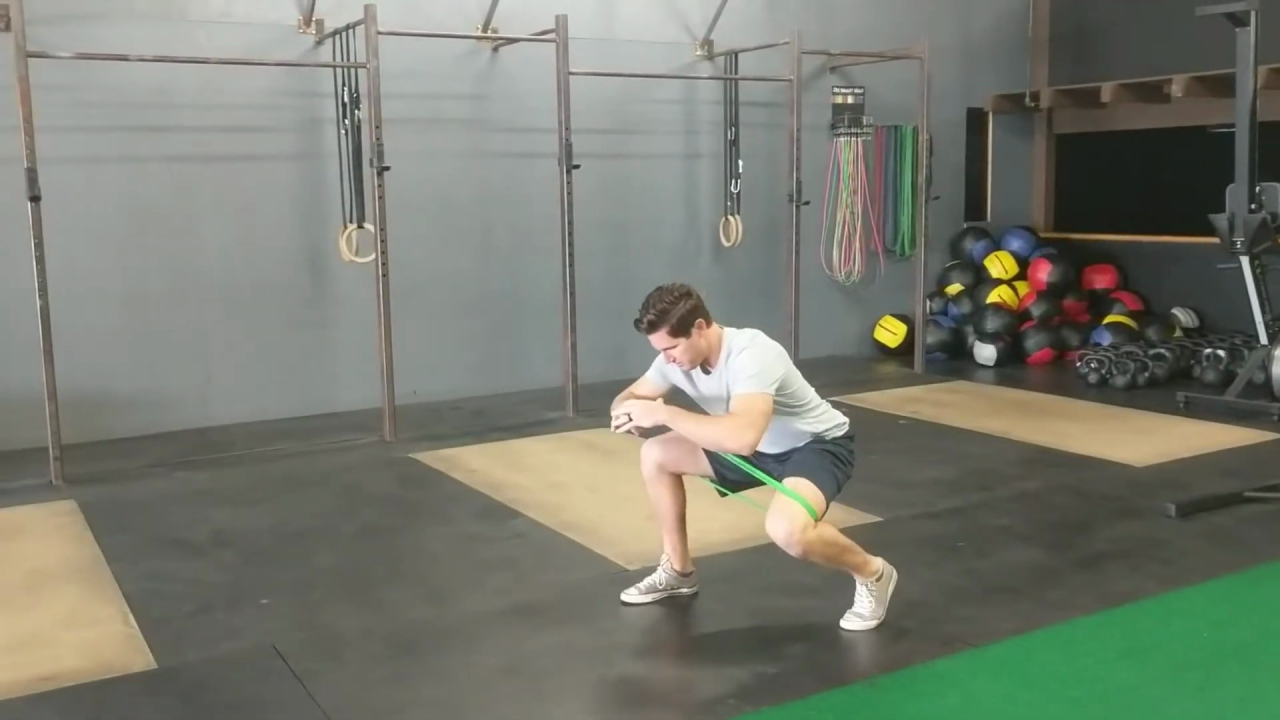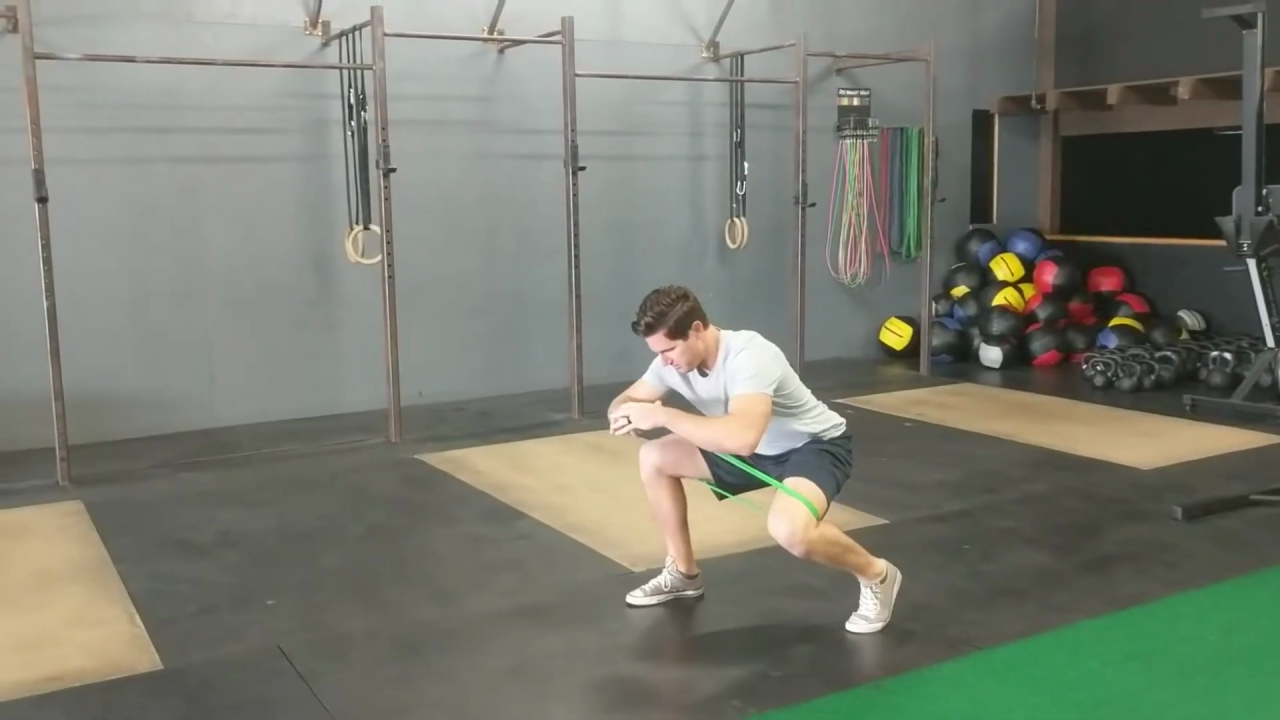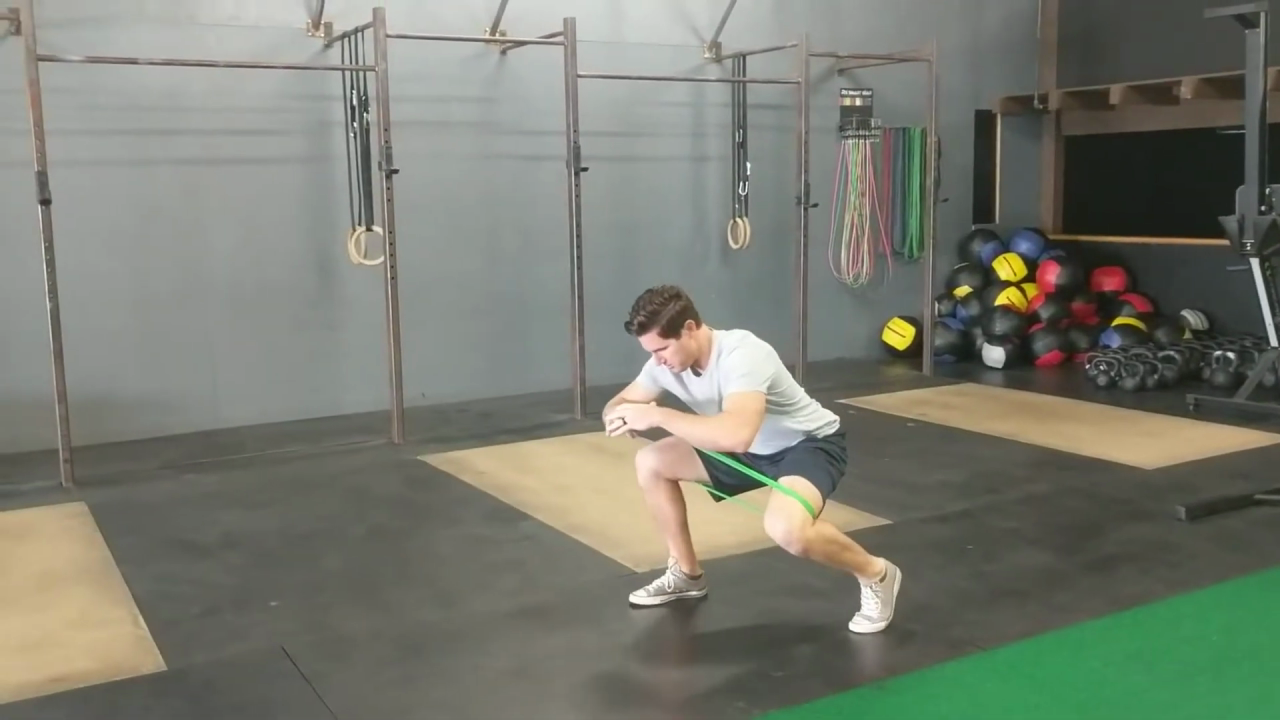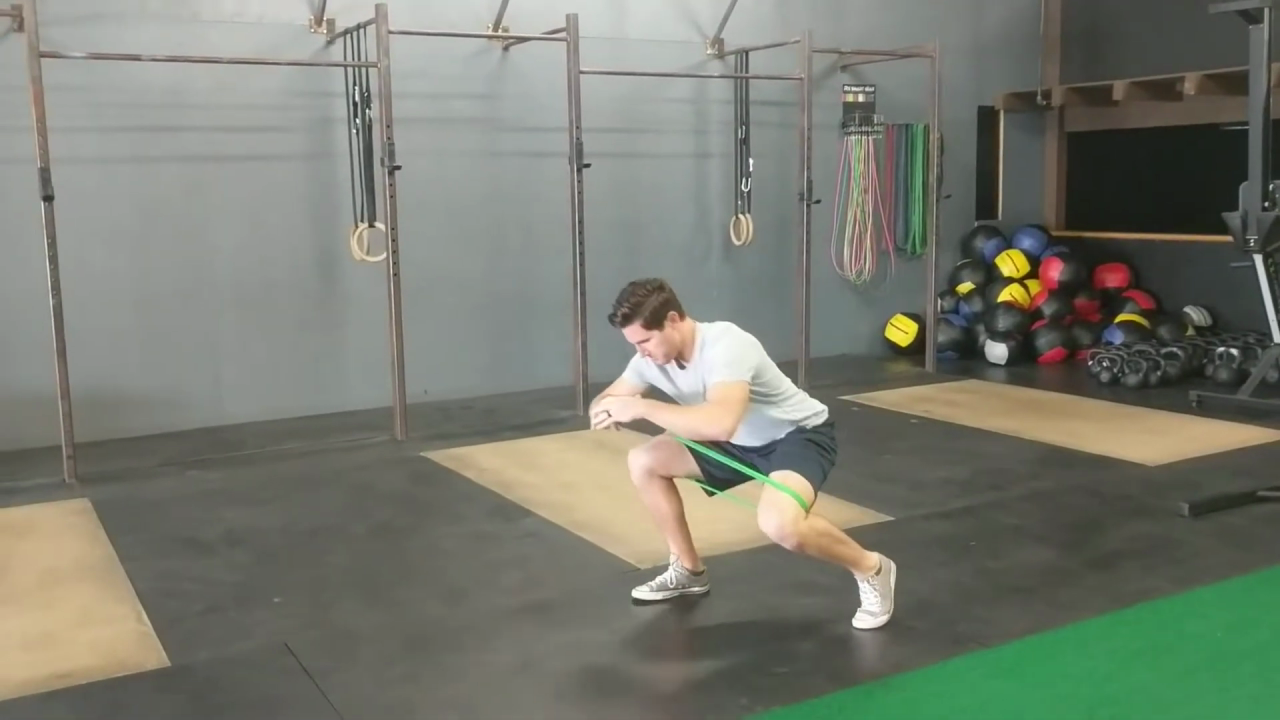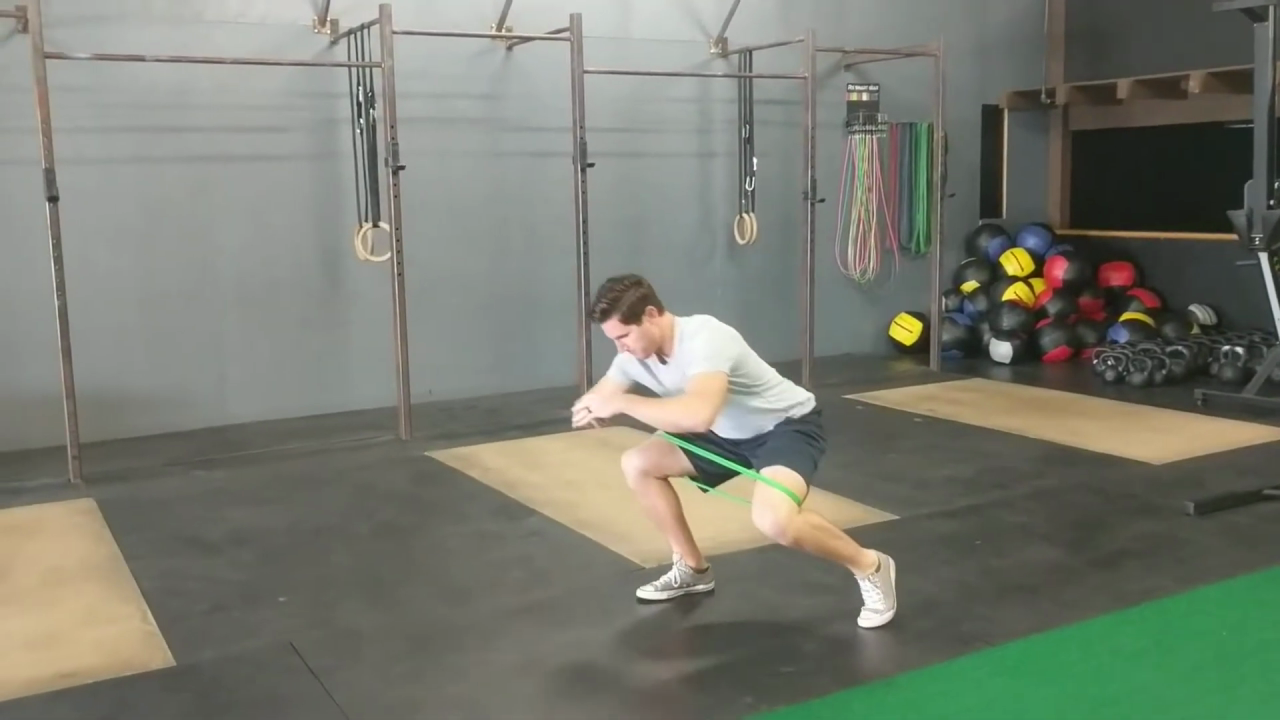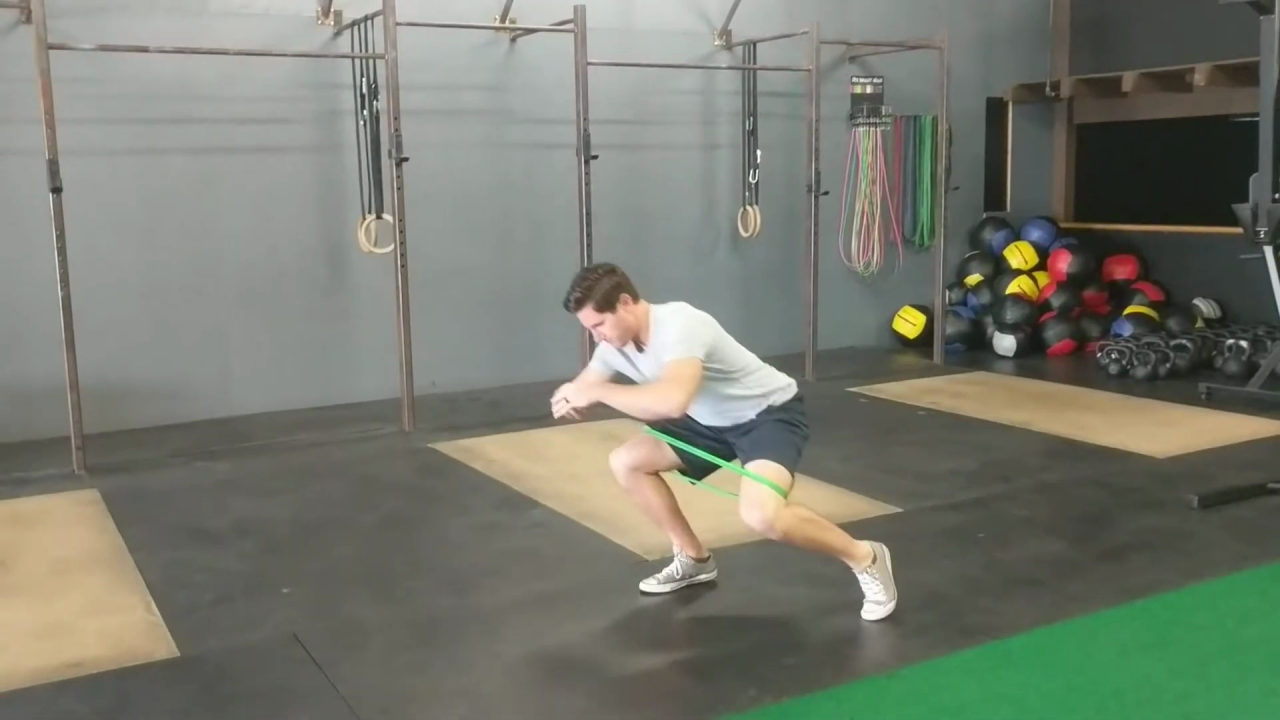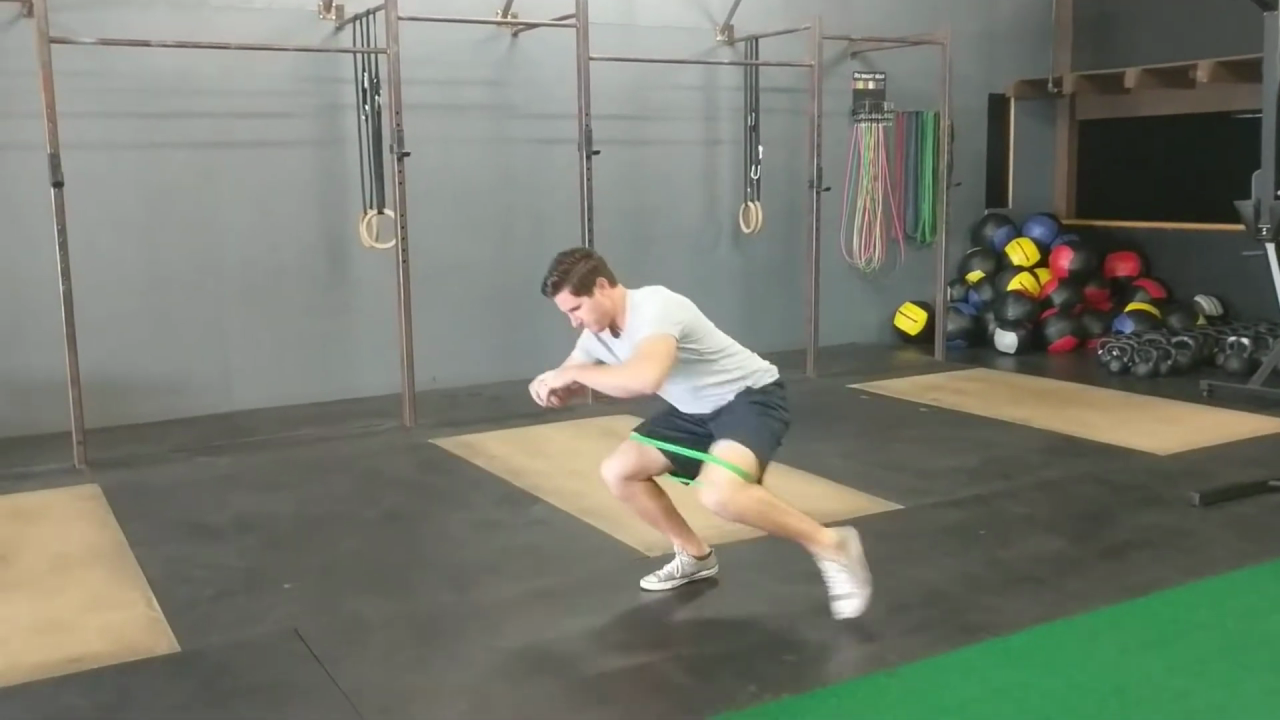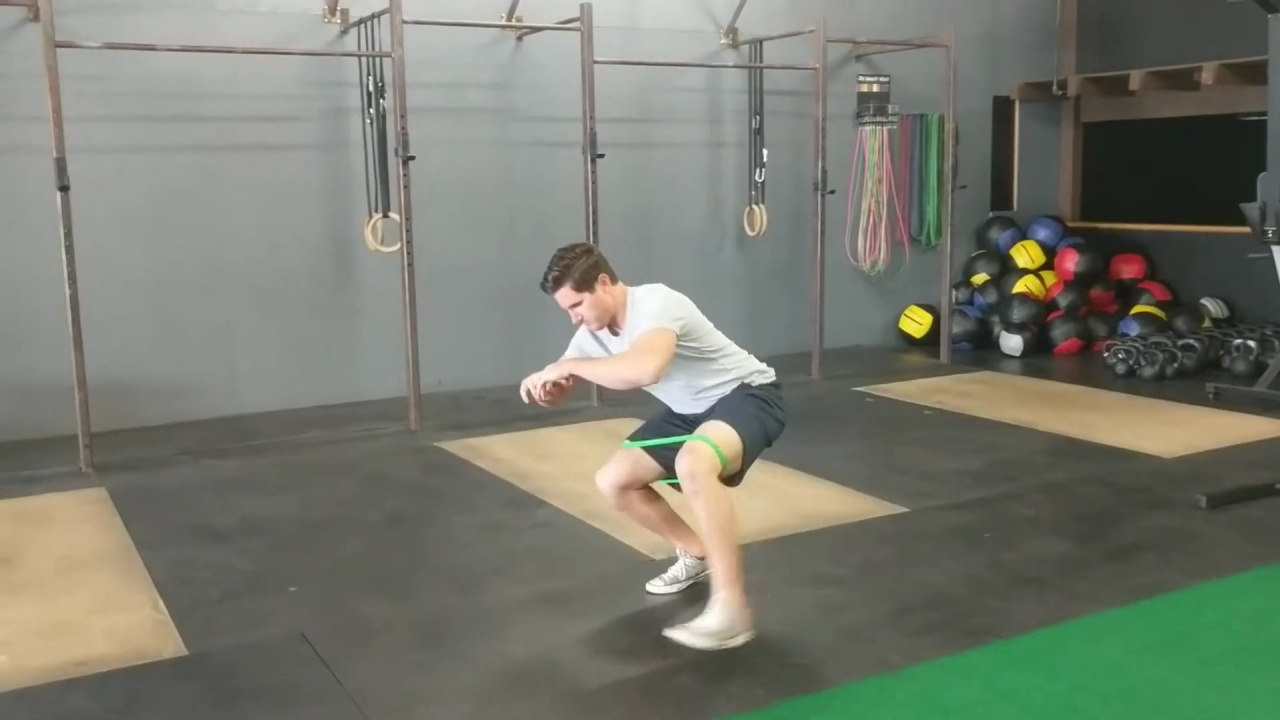
dt=0.2s
person 1, frame 1
left shoulder: (752, 356)
right shoulder: (678, 354)
left elbow: (743, 438)
right elbow: (629, 396)
left wrist: (664, 413)
right wrist: (627, 411)
left hip: (819, 444)
right hip: (761, 446)
left knee: (786, 529)
right knee: (656, 454)
left ankle: (872, 575)
right ankle: (677, 569)
person 1, frame 2
left shoulder: (749, 357)
right shoulder: (675, 358)
left elbow: (742, 438)
right elbow: (626, 400)
left wrist: (663, 415)
right wrist: (626, 414)
left hip: (816, 445)
right hip: (758, 449)
left knee: (788, 528)
right knee: (653, 457)
left ankle: (876, 576)
right ankle: (682, 572)
person 1, frame 3
left shoulder: (742, 356)
right shoulder: (667, 361)
left elbow: (737, 435)
right elbow: (619, 403)
left wrist: (657, 415)
right wrist: (619, 417)
left hip: (811, 443)
right hip: (753, 449)
left knee: (785, 527)
right knee: (650, 462)
left ankle: (876, 575)
right ankle: (685, 572)
person 1, frame 4
left shoulder: (725, 347)
right shoulder: (652, 355)
left elbow: (720, 424)
right elbow: (605, 399)
left wrist: (642, 407)
right wrist: (606, 411)
left hip: (800, 434)
right hip: (742, 441)
left knee: (778, 522)
right knee: (643, 461)
left ankle: (871, 569)
right ankle: (687, 568)
person 1, frame 5
left shoulder: (705, 340)
right shoulder: (636, 353)
left elbow: (698, 416)
right elbow: (597, 398)
left wrist: (622, 403)
right wrist: (591, 410)
left hip: (789, 425)
right hip: (730, 433)
left knee: (773, 519)
right knee: (637, 464)
left ankle: (870, 567)
right ankle: (691, 567)
person 1, frame 6
left shoulder: (680, 326)
right shoulder: (615, 343)
left elbow: (671, 401)
right elbow: (579, 389)
left wrist: (598, 391)
right wrist: (569, 400)
left hip: (772, 412)
right hip: (714, 421)
left knee: (760, 514)
right knee: (626, 462)
left ankle: (865, 559)
right ankle: (693, 558)
person 1, frame 7
left shoulder: (655, 307)
right shoulder: (596, 332)
left elbow: (644, 378)
right elbow: (564, 380)
left wrist: (575, 374)
right wrist: (554, 387)
left hip: (752, 396)
right hip: (696, 409)
left knee: (718, 492)
right knee: (616, 472)
left ankle: (832, 548)
right ankle: (695, 555)
person 1, frame 8
left shoulder: (655, 304)
right shoulder: (592, 330)
left elbow: (646, 370)
right elbow: (555, 390)
left wrist: (571, 366)
right wrist: (548, 386)
left hip: (747, 396)
right hip: (689, 409)
left knee: (693, 466)
right knee: (612, 480)
left ankle: (730, 609)
right ankle: (698, 555)
